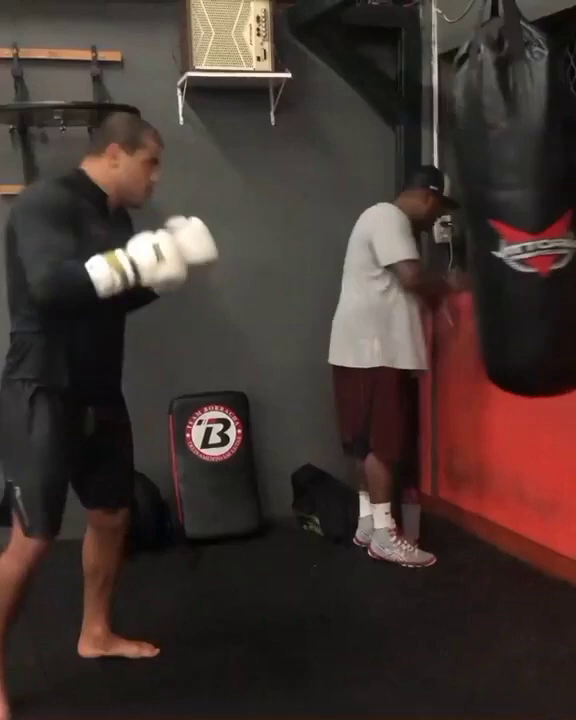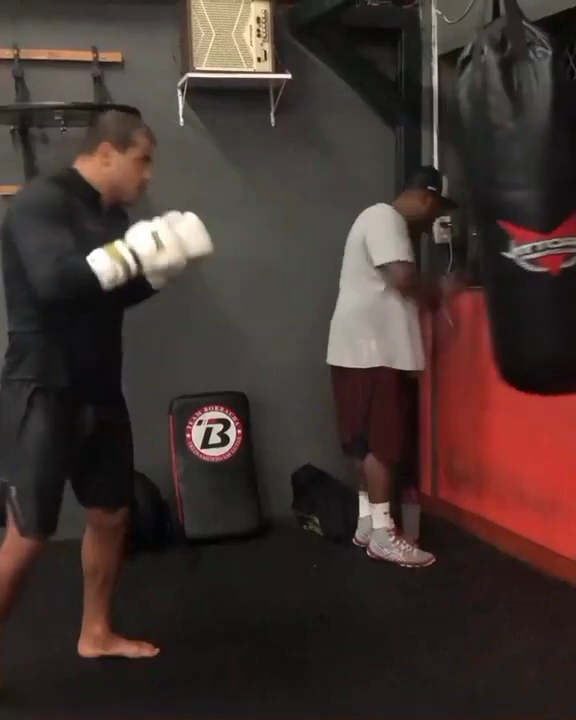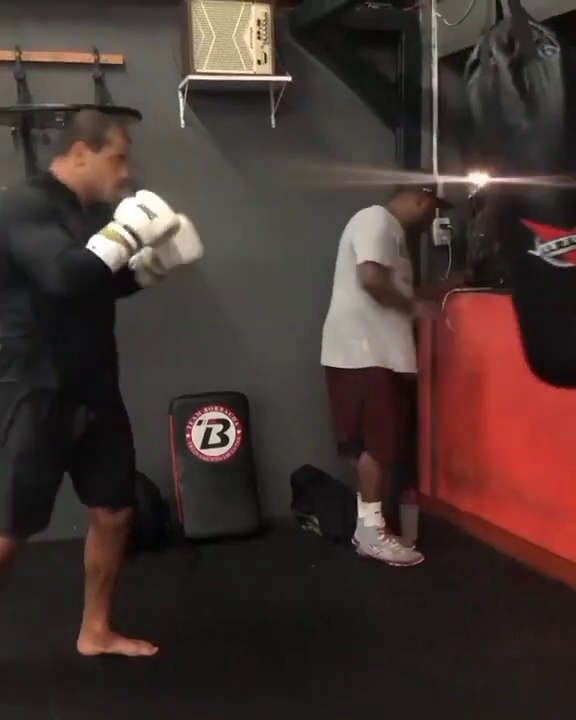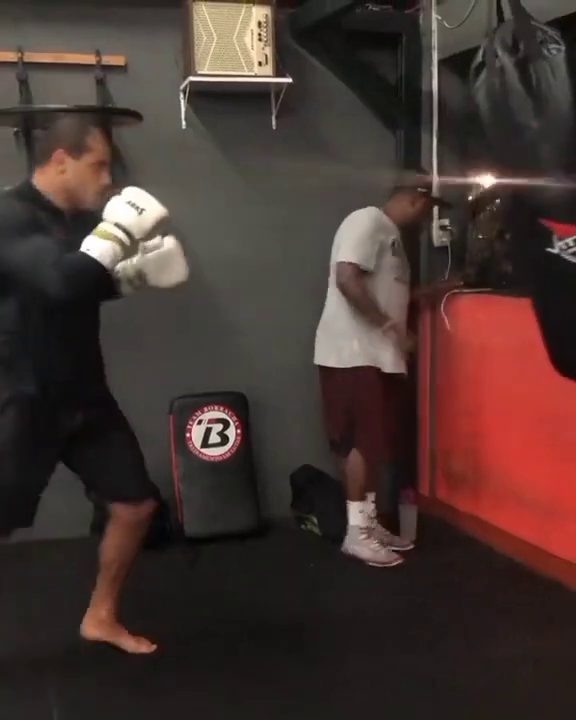
dt=0.1s
person 1, frame 1
left shoulder: (116, 215)
right elbow: (51, 286)
left wrist: (166, 263)
right wrist: (136, 263)
left hip: (98, 391)
left knee: (112, 517)
left ankle: (96, 633)
person 1, frame 2
left shoulder: (110, 212)
right elbow: (55, 282)
left wrist: (162, 261)
right wrist: (135, 251)
left hip: (98, 389)
left knee: (110, 516)
left ankle: (96, 632)
person 1, frame 3
left shoulder: (93, 209)
right elbow: (64, 278)
left wrist: (157, 258)
right wrist: (128, 231)
left hip: (95, 391)
left knee: (113, 514)
left ankle: (96, 630)
person 1, frame 4
left shoulder: (78, 217)
right elbow: (63, 282)
left wrist: (137, 268)
right wrist: (119, 230)
left hip: (85, 395)
left knee: (136, 507)
left ankle: (102, 618)
person 2, frame 1
left shoulder: (392, 221)
right shoulder: (388, 217)
right elbow: (412, 278)
left wrist: (433, 288)
right wrist: (447, 285)
left hip: (380, 348)
right hip: (369, 350)
left knee: (373, 441)
right knee: (380, 442)
left ankle: (368, 524)
right ankle: (384, 535)
person 2, frame 2
left shoulder: (390, 222)
right shoulder: (384, 218)
right elbow: (403, 278)
left wrist: (427, 291)
right wrist: (439, 290)
left hip: (379, 349)
right hip: (367, 351)
left knee: (372, 441)
right knee: (379, 442)
left ankle: (367, 524)
right ankle: (383, 535)
person 2, frame 3
left shoulder: (392, 230)
right shoulder: (376, 220)
right elbow: (371, 278)
right wrist: (416, 306)
left hip: (384, 353)
right hip: (360, 352)
left knee: (381, 442)
right knee: (372, 442)
left ankle: (368, 526)
right ankle: (373, 534)
person 2, frame 4
left shoulder: (389, 232)
right shoulder: (367, 221)
right elbow: (348, 278)
right wrist: (390, 324)
left hip: (378, 354)
right hip: (352, 353)
left knee: (376, 441)
right knee: (362, 441)
left ankle: (368, 522)
right ankle: (358, 533)
